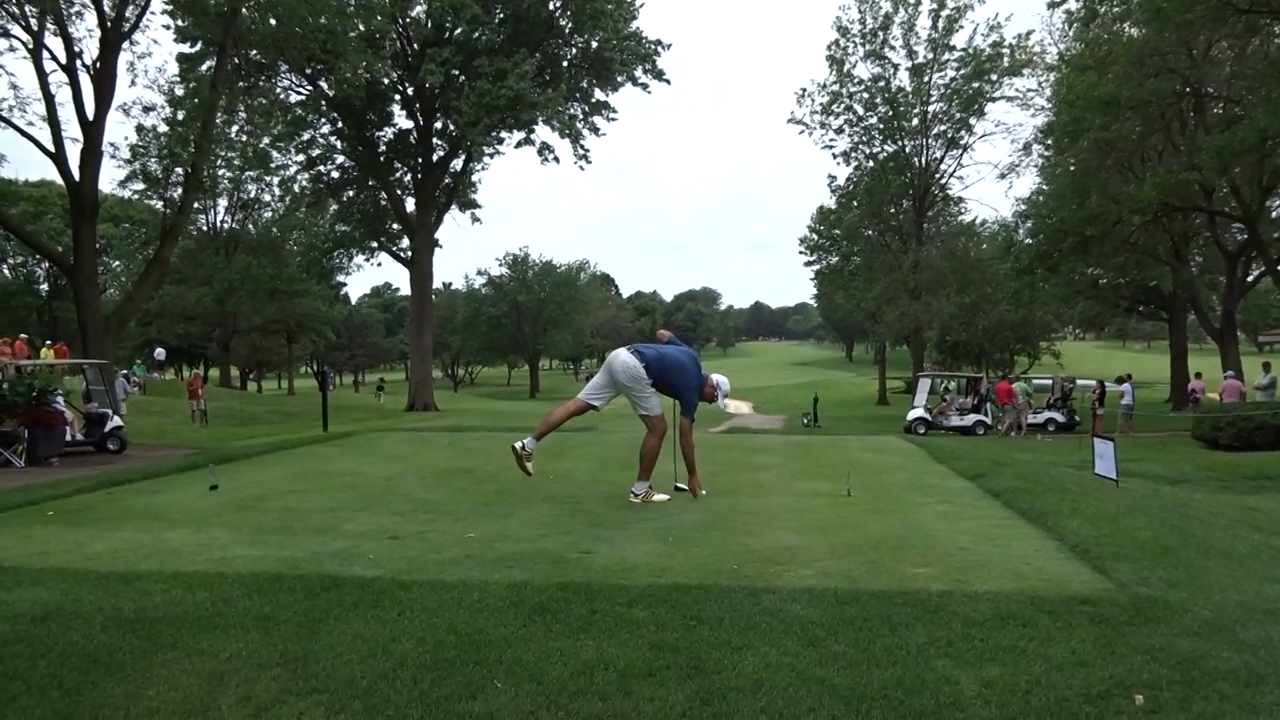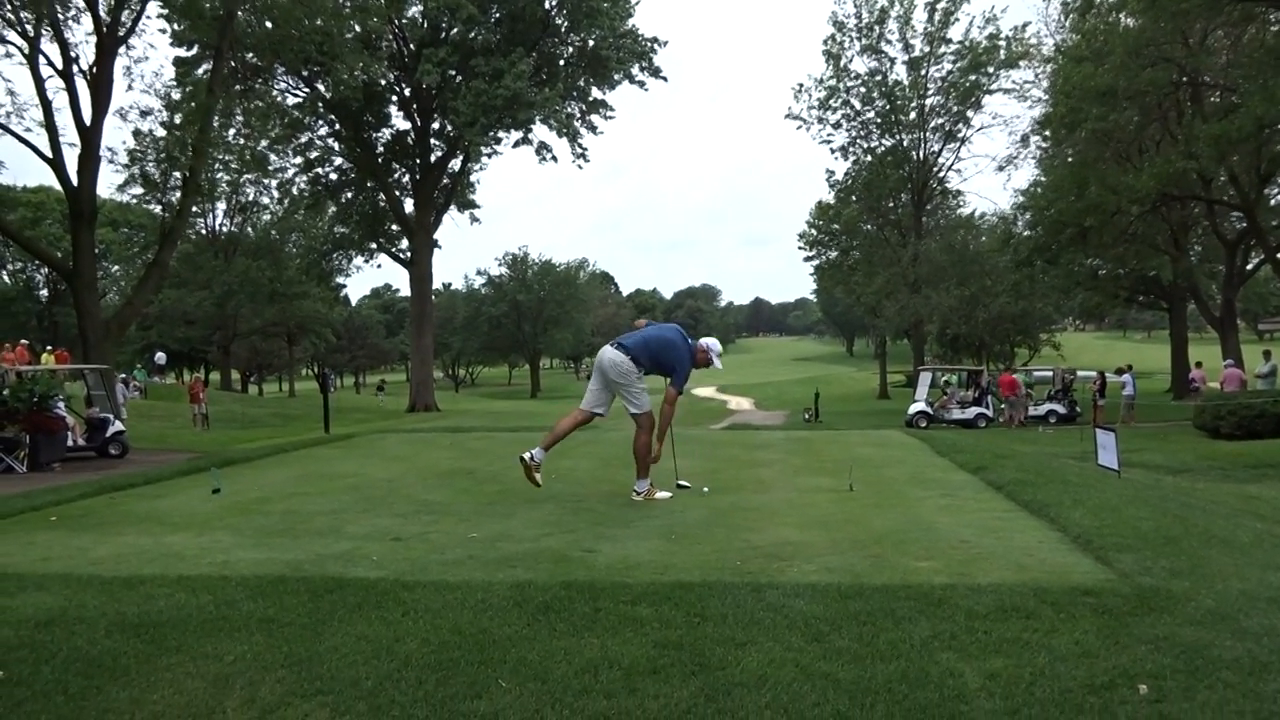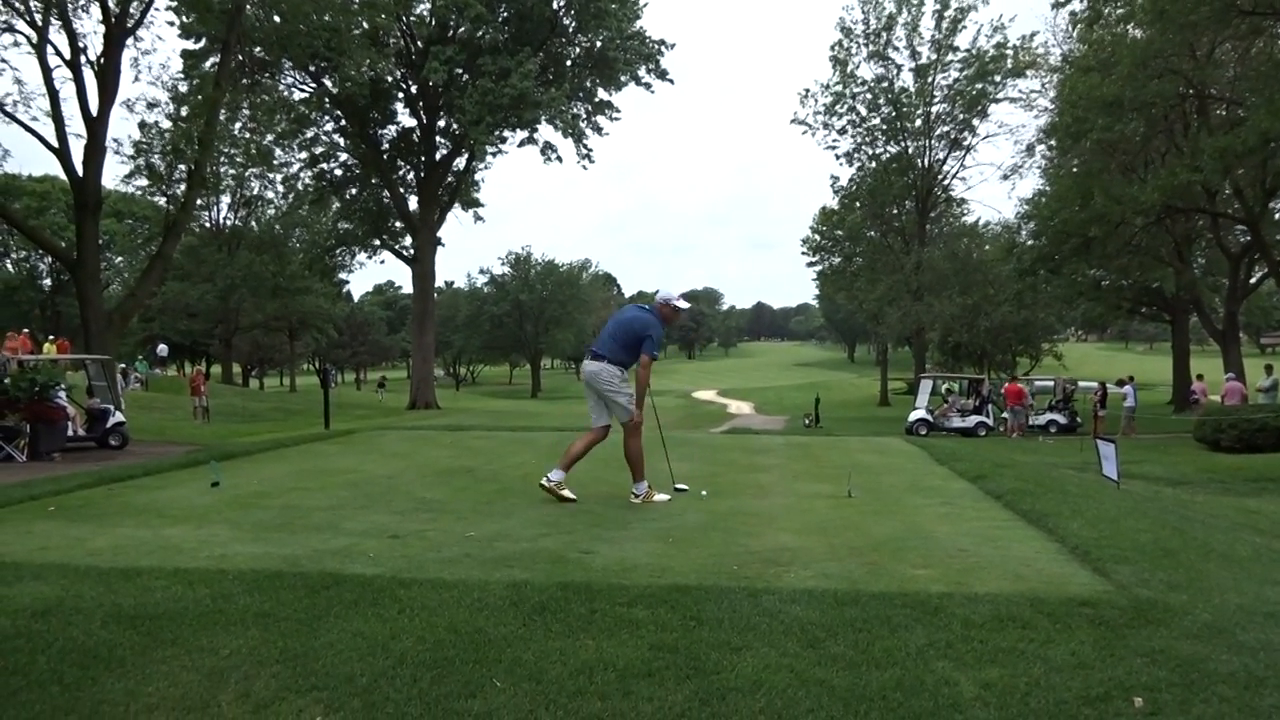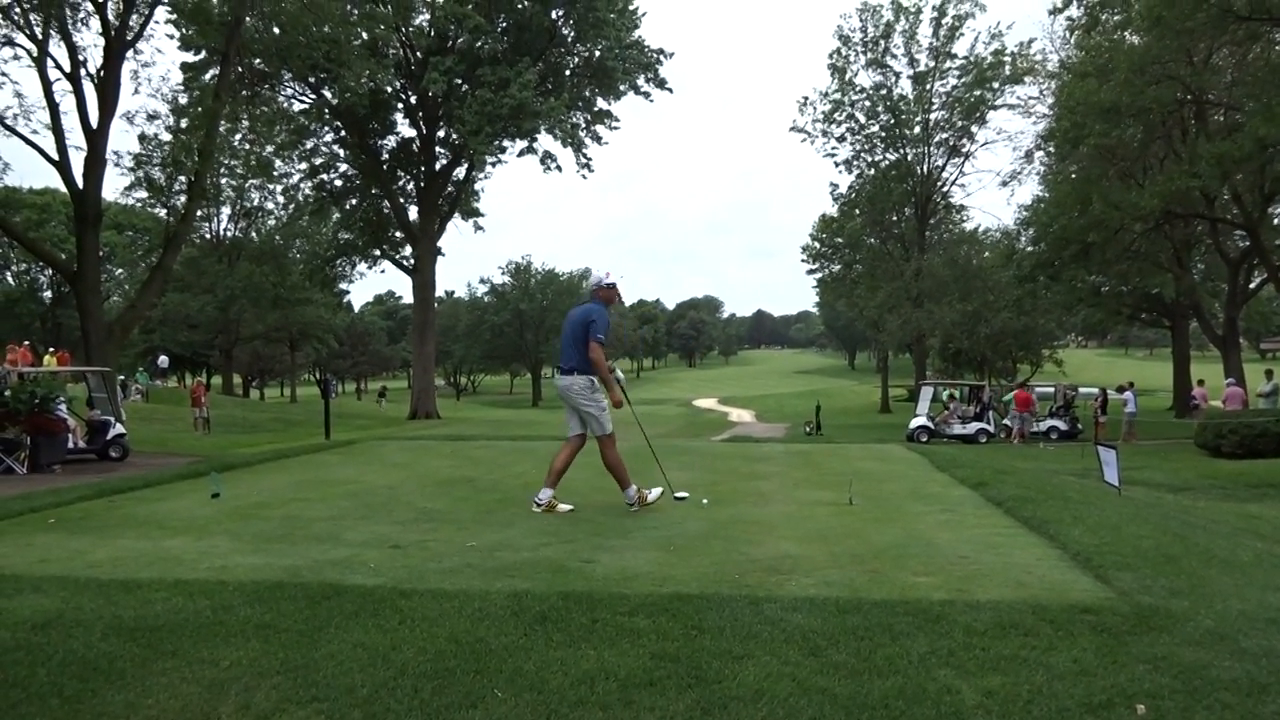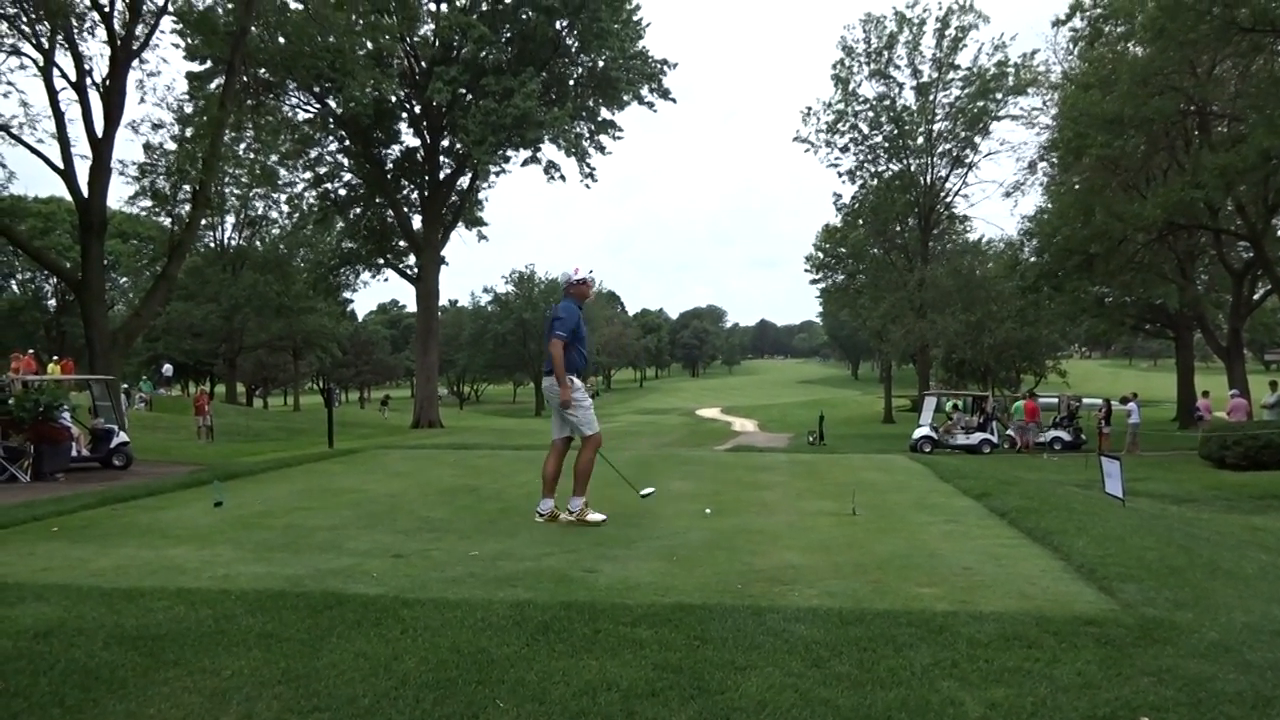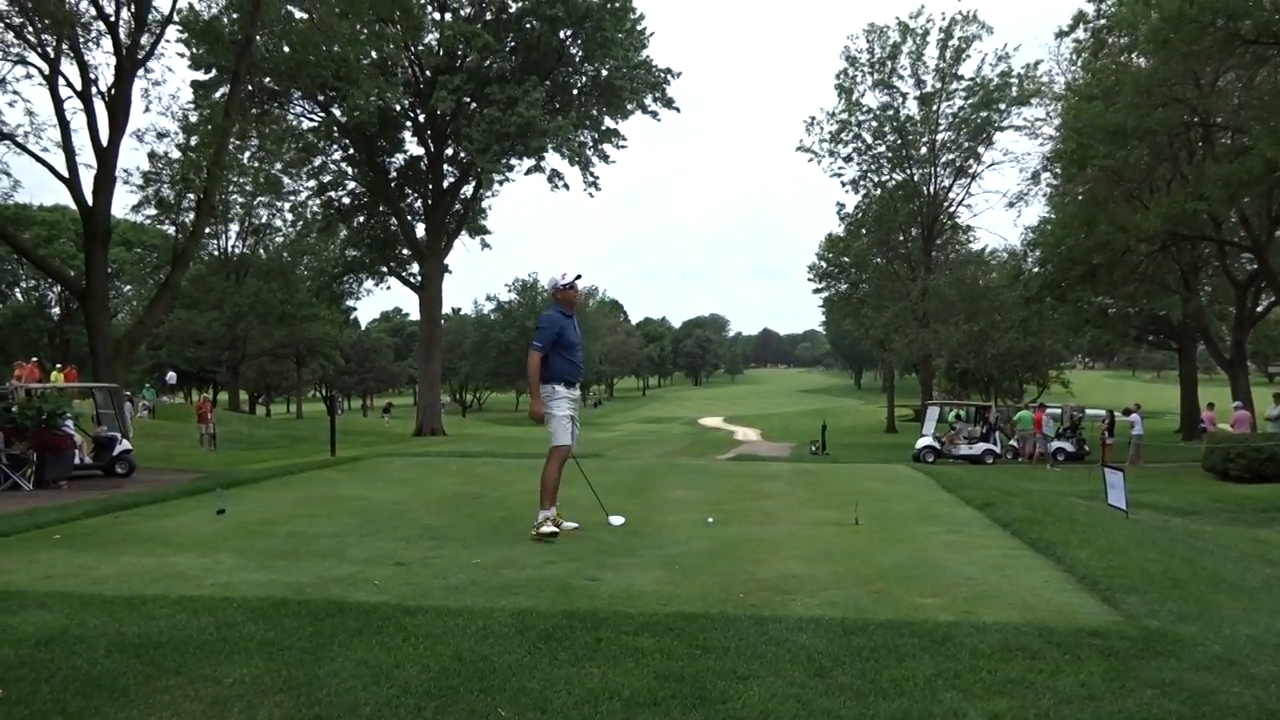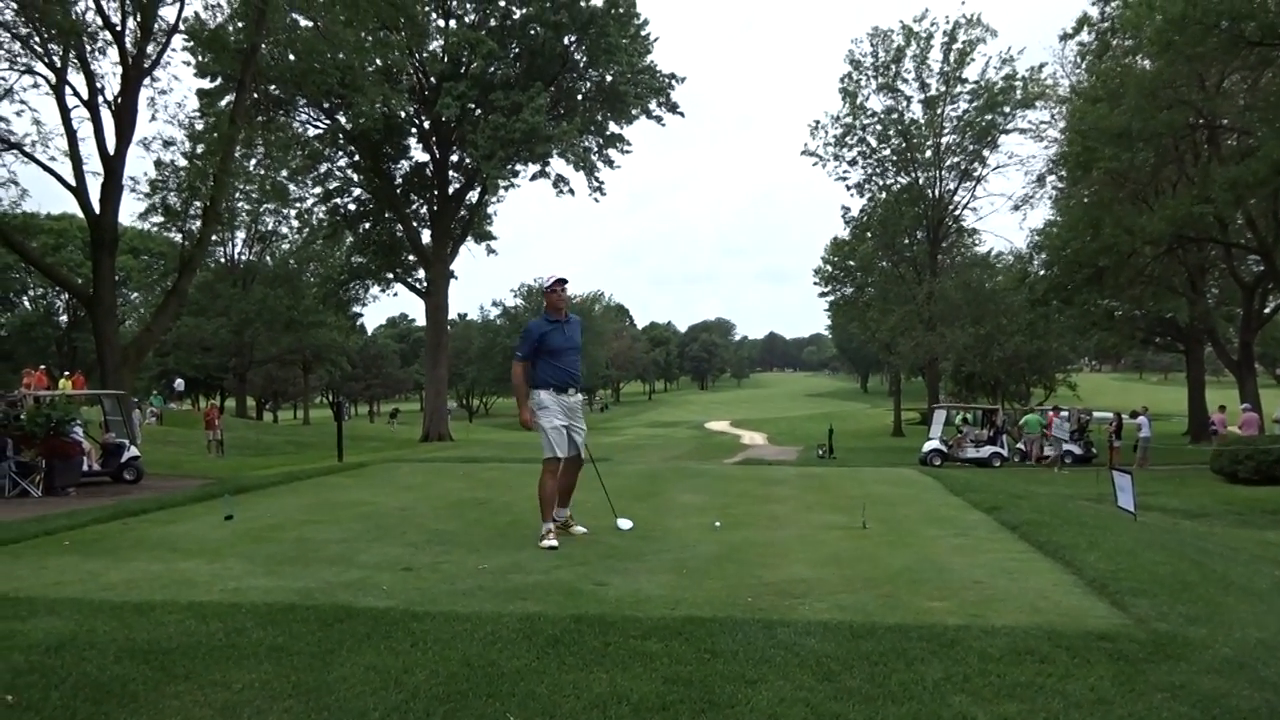
dt=0.3s
person 1, frame 1
left shoulder: (692, 358)
right shoulder: (691, 387)
left elbow: (662, 333)
right elbow: (686, 437)
right wrist: (693, 476)
left hip: (619, 357)
right hip: (633, 368)
left knee: (577, 405)
right knee: (658, 428)
left ankle: (527, 445)
right ankle: (640, 490)
person 1, frame 2
left shoulder: (676, 330)
right shoulder: (684, 358)
left elbow: (640, 323)
right elbow: (669, 404)
right wrist: (658, 443)
left hip: (605, 355)
right hip: (622, 364)
left knee: (584, 414)
right knee: (646, 423)
left ankle: (536, 455)
right ankle: (642, 487)
person 1, frame 3
left shoulder: (634, 309)
right shoulder: (654, 328)
left elbow: (617, 334)
right elbow: (643, 368)
right wrist: (638, 408)
left hip: (591, 366)
right hip: (608, 371)
left knee: (598, 432)
right knee: (632, 429)
left ankle: (554, 478)
right ankle: (641, 490)
person 1, frame 4
left shoulder: (577, 312)
right shoulder: (599, 314)
right elbow: (594, 353)
left wrist: (606, 367)
right wrist: (613, 389)
left hip: (566, 380)
right hip: (582, 382)
left knee: (574, 441)
right knee: (607, 440)
left ankle: (544, 498)
right ankle: (633, 496)
person 1, frame 5
left shoulder: (564, 309)
right shoulder: (569, 311)
right elbow: (555, 348)
right wrist: (565, 387)
left hip: (560, 383)
right hip: (566, 383)
left knee: (560, 444)
right knee: (592, 439)
left ankle: (546, 508)
right ankle: (577, 506)
person 1, frame 6
left shoulder: (570, 319)
right shoulder: (551, 319)
right elbow: (533, 358)
right wrist: (535, 399)
left hip: (571, 392)
right hip: (556, 393)
left knee: (559, 454)
right knee: (559, 453)
left ankle: (551, 514)
right ankle: (543, 519)
person 1, frame 7
left shoulder: (576, 323)
right shoulder: (536, 327)
right elbow: (518, 367)
right wrist: (523, 407)
left hip: (573, 399)
right hip: (548, 400)
left knee: (575, 461)
right knee: (552, 464)
left ankle: (562, 515)
right ankle: (548, 528)
